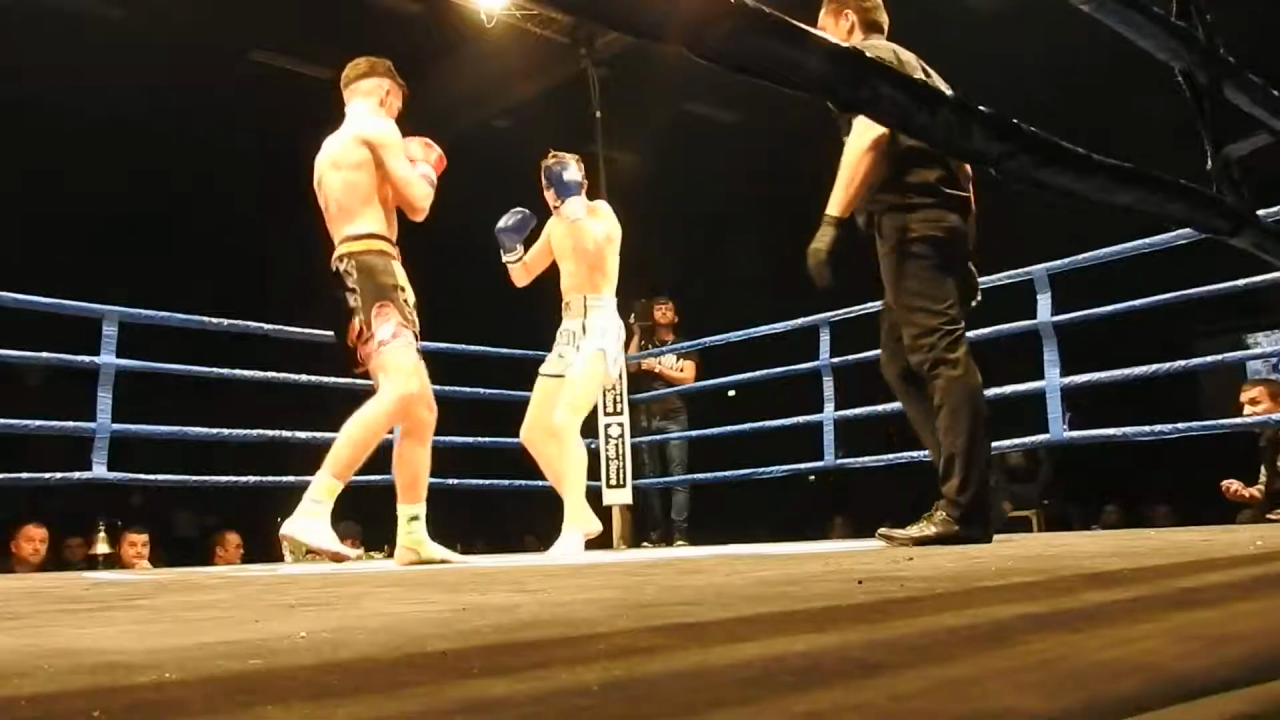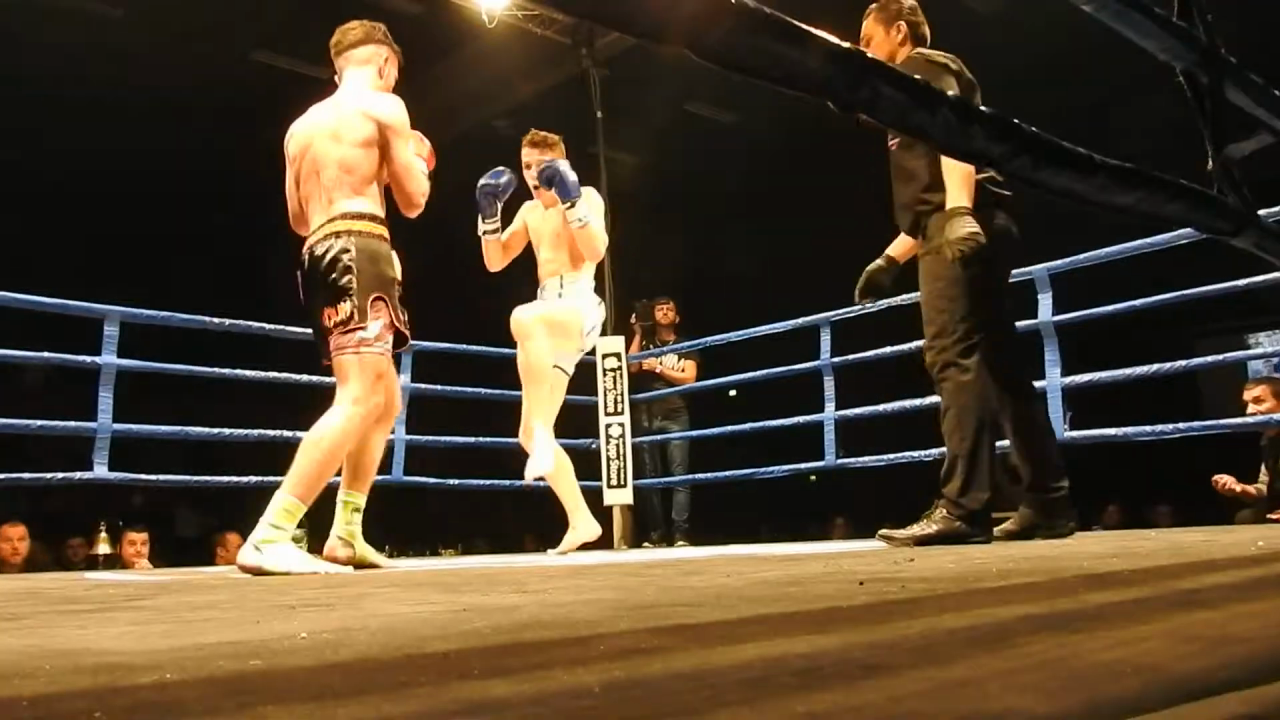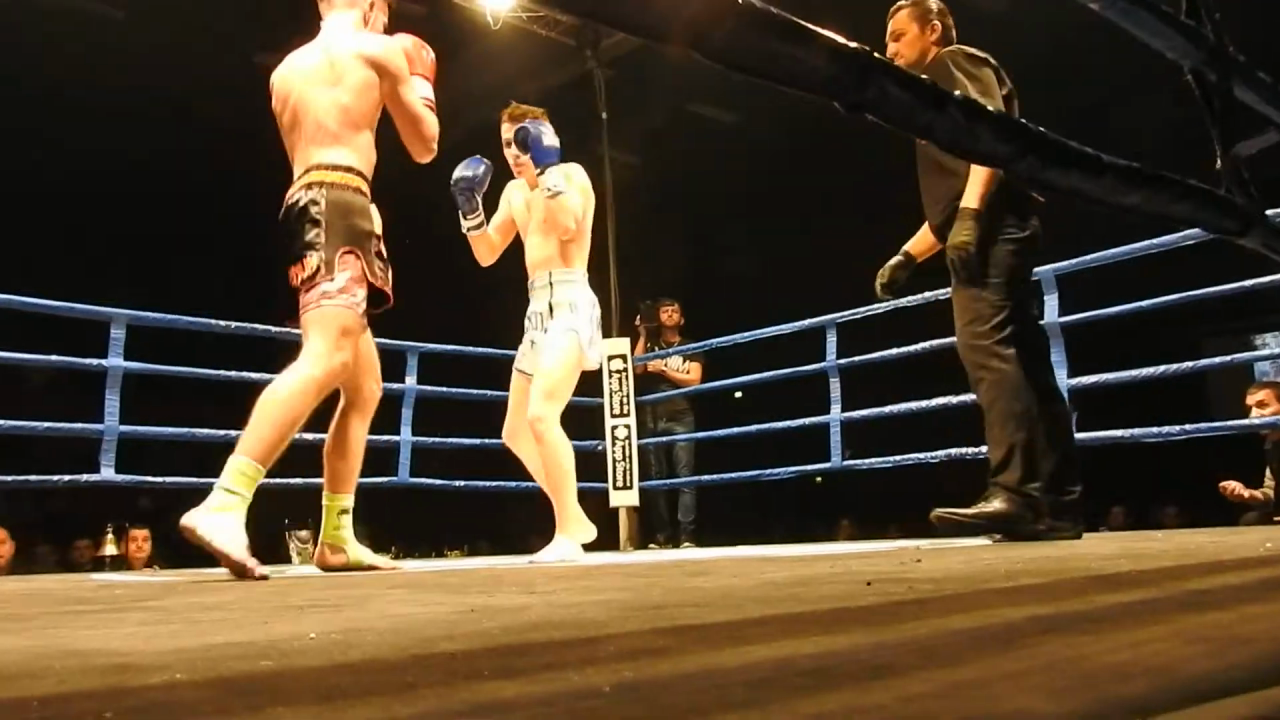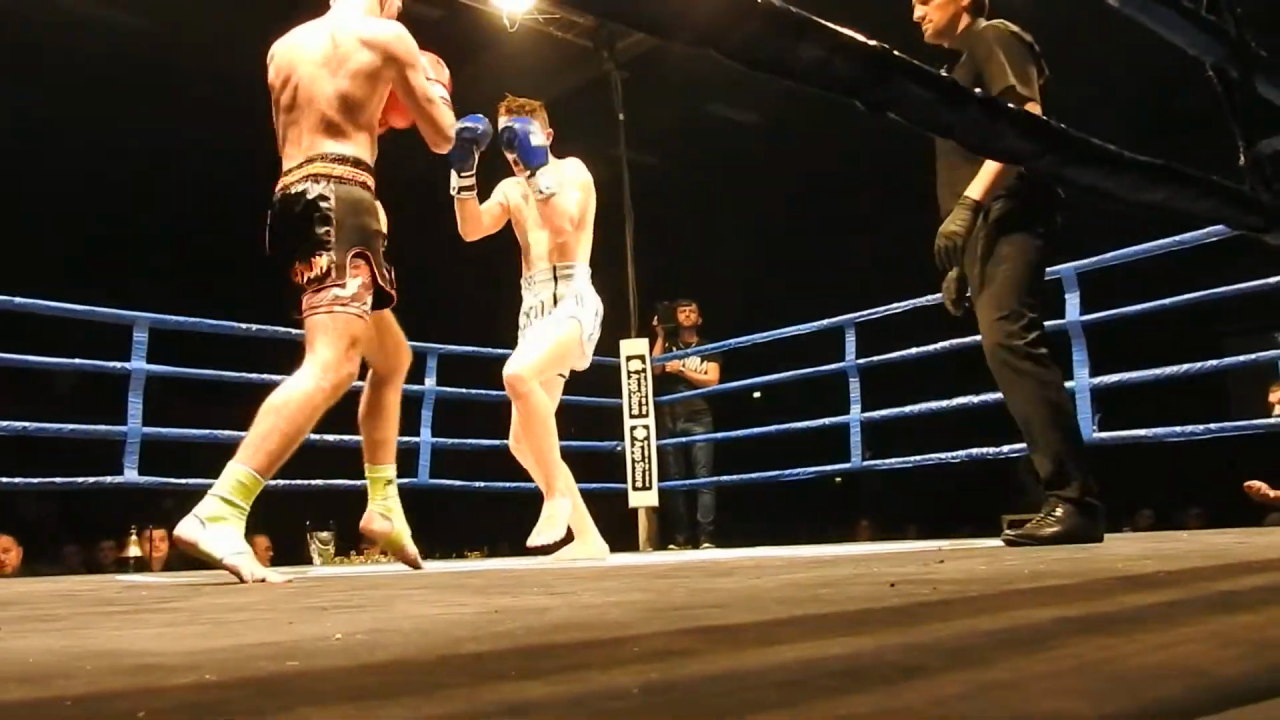
dt=0.3s
person 1, frame 1
left shoulder: (327, 151)
right shoulder: (377, 128)
right elbow: (418, 207)
right wrist: (423, 166)
left hip: (360, 280)
right hip: (372, 272)
left knee: (421, 409)
right knee: (398, 395)
left ankle: (413, 538)
right ankle: (310, 515)
person 1, frame 2
left shoulder: (301, 127)
right shoulder: (384, 107)
right elbow: (412, 202)
right wrist: (414, 161)
left hip: (319, 259)
right hip: (360, 255)
left knee: (385, 405)
right knee: (360, 403)
left ankle: (345, 534)
right ankle: (269, 538)
person 1, frame 3
left shoulder: (285, 71)
right shoulder: (377, 49)
right elbow: (425, 147)
right wrist: (420, 85)
left hip: (304, 212)
right hip: (340, 211)
left knee: (363, 386)
right knee: (325, 360)
left ankle: (337, 537)
right ankle: (221, 505)
person 1, frame 4
left shoulder: (284, 49)
right elbow: (441, 138)
right wrist: (434, 86)
left hip: (297, 202)
right hip: (340, 203)
left knee: (392, 357)
right knee: (332, 366)
left ankle: (384, 508)
right ankle: (218, 514)
person 2, frame 1
left shoulder: (866, 61)
right shoulder: (923, 74)
left elbow: (871, 132)
right elbow: (962, 164)
left wrist: (831, 220)
right wrist: (964, 251)
left hip: (909, 221)
right hip: (937, 220)
left knee: (937, 354)
right knee: (907, 359)
left ankle: (963, 509)
right ankle: (962, 493)
person 2, frame 2
left shoulder: (925, 64)
right shoulder: (925, 78)
left wrist: (958, 211)
right wrist: (888, 260)
left hip: (957, 230)
right hip: (974, 235)
left knee: (954, 359)
right knee: (996, 365)
left ankle: (964, 507)
right ankle: (1048, 499)
person 2, frame 3
left shoulder: (958, 62)
right shoulder: (937, 94)
left wrist: (967, 215)
right wrist: (904, 256)
left hip: (991, 224)
right hip: (992, 232)
left knee: (982, 344)
right knee: (1026, 360)
left ankle: (1013, 490)
right ankle: (1058, 503)
person 2, frame 4
right shoulder: (964, 70)
left elbow: (1025, 120)
left wrist: (968, 203)
right wrist: (962, 263)
left hip: (1007, 216)
right hip: (988, 224)
left knee: (1008, 342)
right knee: (1014, 351)
left ankle: (1073, 501)
right ankle: (1071, 499)
person 3, frame 1
left shoulder: (599, 211)
right shoulder: (554, 227)
left elbow: (597, 246)
right elbow: (521, 276)
left wrist: (574, 198)
right wrist: (510, 244)
left hip: (599, 327)
right hip: (568, 331)
left knee: (562, 426)
right knee: (535, 434)
left ankle: (572, 528)
right ankle: (584, 518)
person 3, frame 2
left shoulder: (587, 197)
right shoulder: (529, 212)
left elbow: (596, 250)
right elbow: (494, 261)
left wrist: (571, 198)
right wrist: (489, 211)
left hip: (578, 306)
right hip: (548, 322)
left knee: (525, 320)
right knee: (531, 436)
left ankle: (541, 429)
right ankle: (581, 521)
person 3, frame 3
left shoulder: (572, 176)
right shoulder: (514, 192)
left elbow: (571, 224)
right elbow: (486, 254)
left wrist: (548, 165)
right wrist: (470, 204)
left hip: (571, 306)
right hip: (538, 312)
left knee: (542, 415)
right knee: (515, 431)
left ankle: (566, 535)
right ankle: (575, 521)
person 3, frame 4
left shoulder: (571, 170)
right shoulder: (511, 189)
left elbow: (565, 222)
right elbow: (471, 230)
left wrist: (539, 162)
right wrist: (463, 168)
left hip: (571, 299)
right hip: (535, 309)
left knee: (518, 373)
right knee: (522, 440)
left ankle: (559, 496)
right ankle: (587, 537)
person 4, frame 1
left shoulder: (684, 347)
right shoulder: (644, 344)
left elbow: (688, 378)
right elbow: (630, 367)
left wrist: (657, 369)
right wrist: (637, 334)
left hip: (674, 418)
right hip: (645, 418)
left knee: (678, 475)
right knee: (648, 477)
left ankle: (680, 533)
right ankle: (655, 534)
person 4, frame 2
left shoulder: (686, 346)
right shoulder: (645, 343)
left elbow: (689, 378)
right elbow: (631, 367)
left wrist: (658, 368)
right wrist: (637, 334)
left hip: (675, 417)
right hip: (646, 417)
left knee: (679, 475)
right knee: (649, 477)
left ankle: (680, 533)
right ankle: (656, 533)
person 4, frame 3
left shoulder: (690, 348)
right shoulder: (650, 345)
left elbow: (694, 380)
right elbow: (637, 369)
left wrist: (663, 370)
right wrist: (642, 336)
left hip: (680, 419)
right hip: (651, 419)
left knee: (684, 477)
right knee: (655, 479)
left ankle: (686, 534)
right ankle: (661, 535)
person 4, frame 4
left shoulder: (708, 348)
right shoulder: (668, 345)
left elbow: (712, 380)
right elbow: (655, 369)
left wrist: (681, 370)
right wrist: (660, 336)
left hip: (698, 419)
right hip: (669, 420)
left knee: (703, 477)
right knee: (673, 479)
left ankle: (706, 535)
right ankle: (680, 536)
